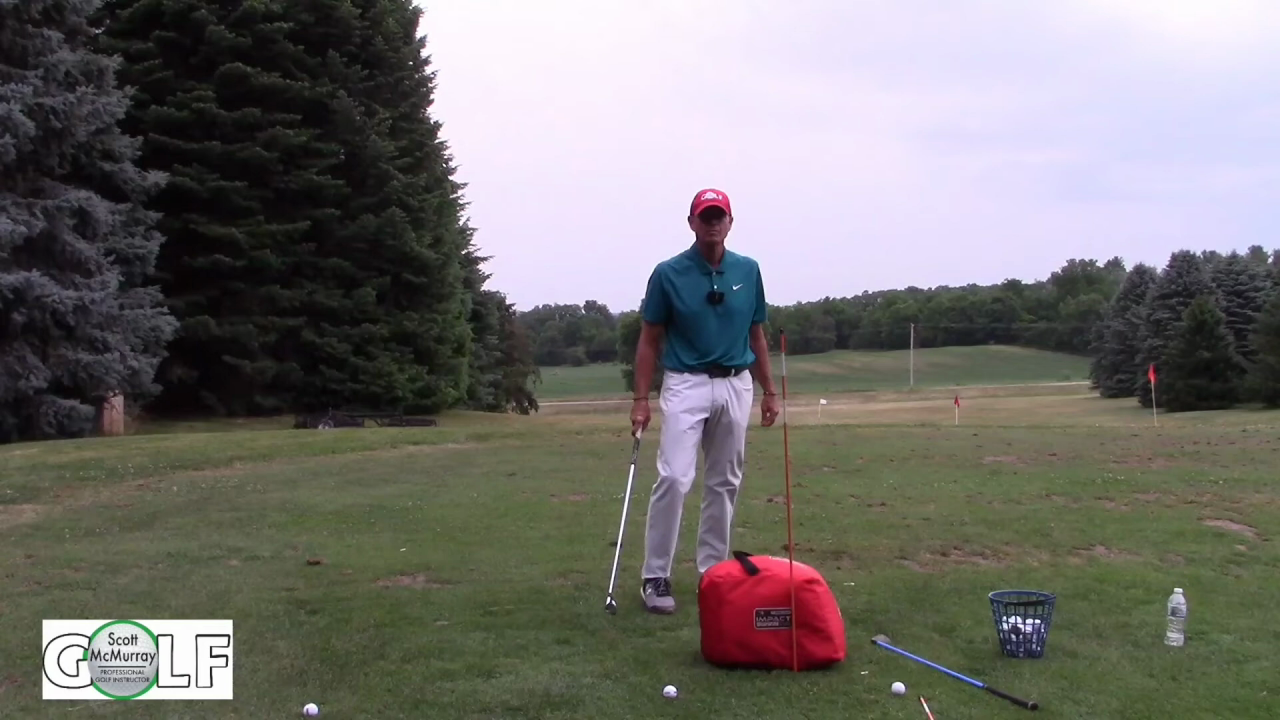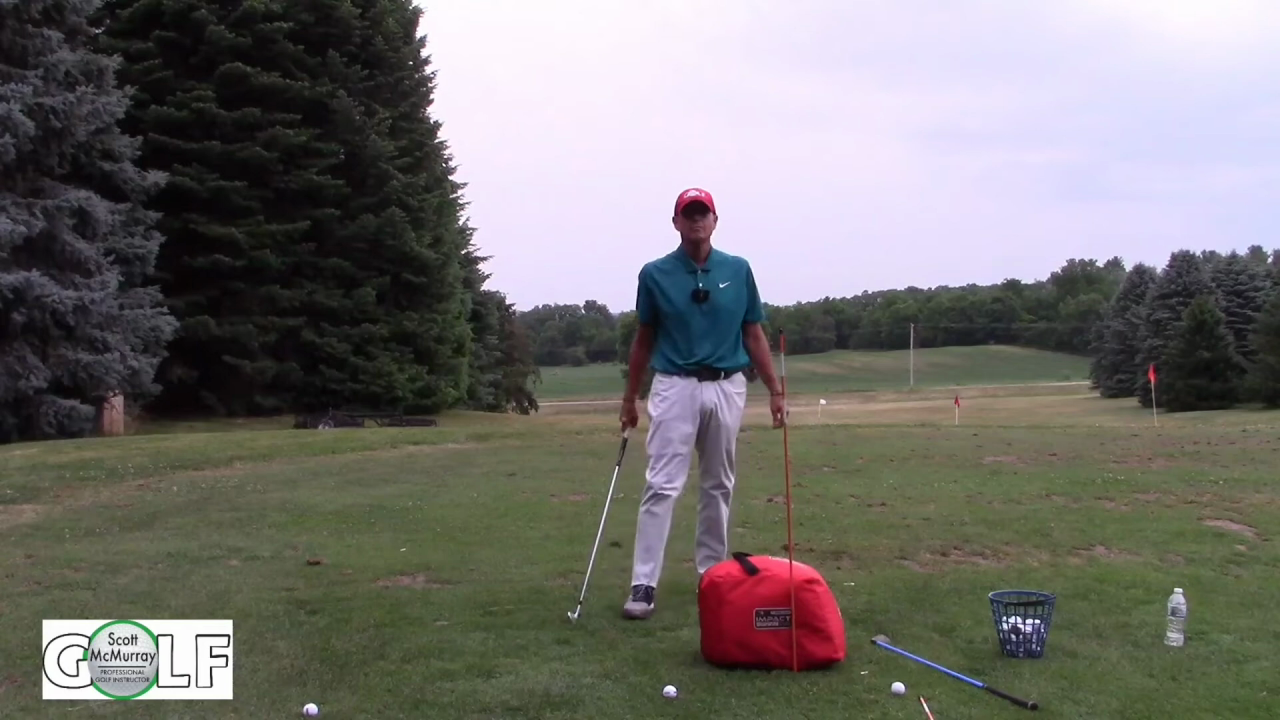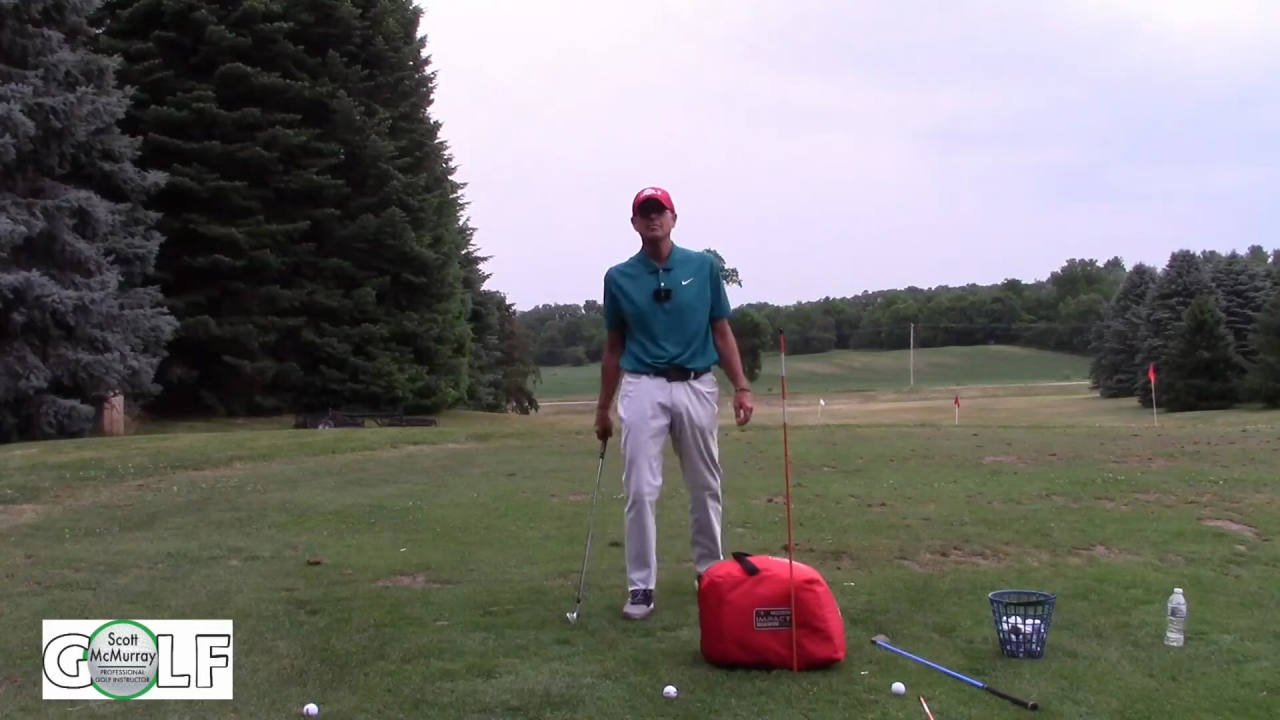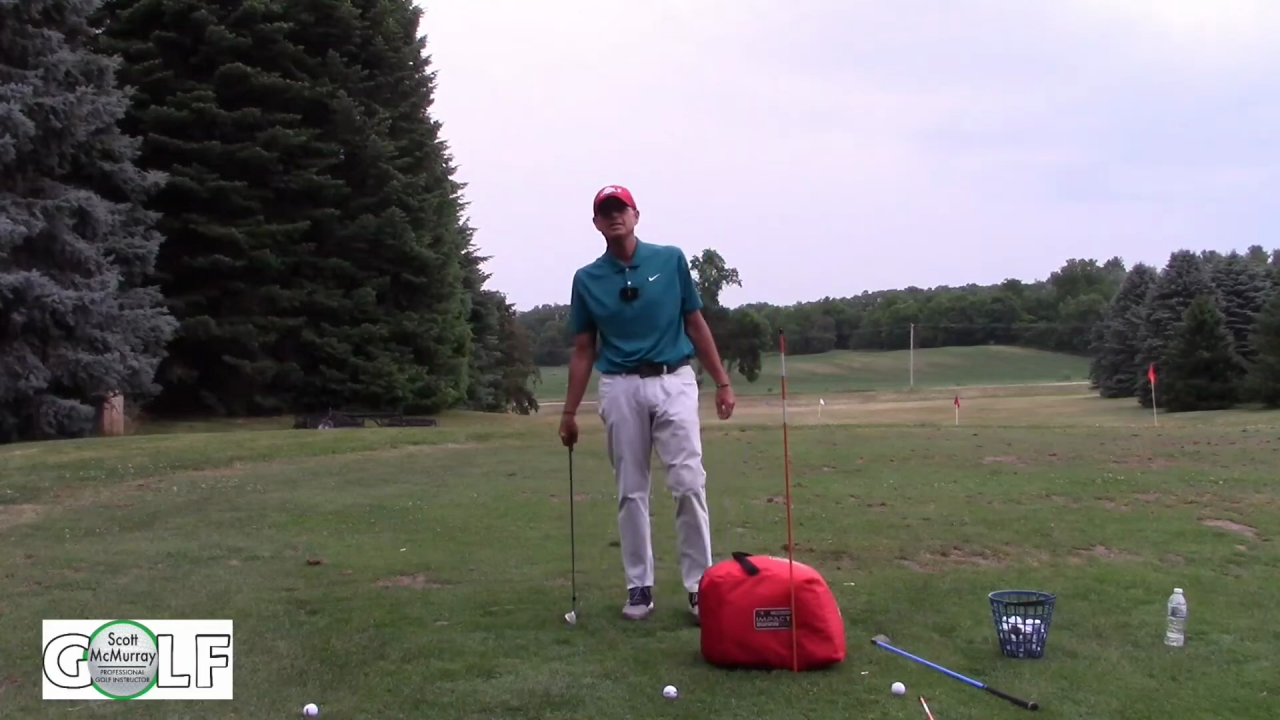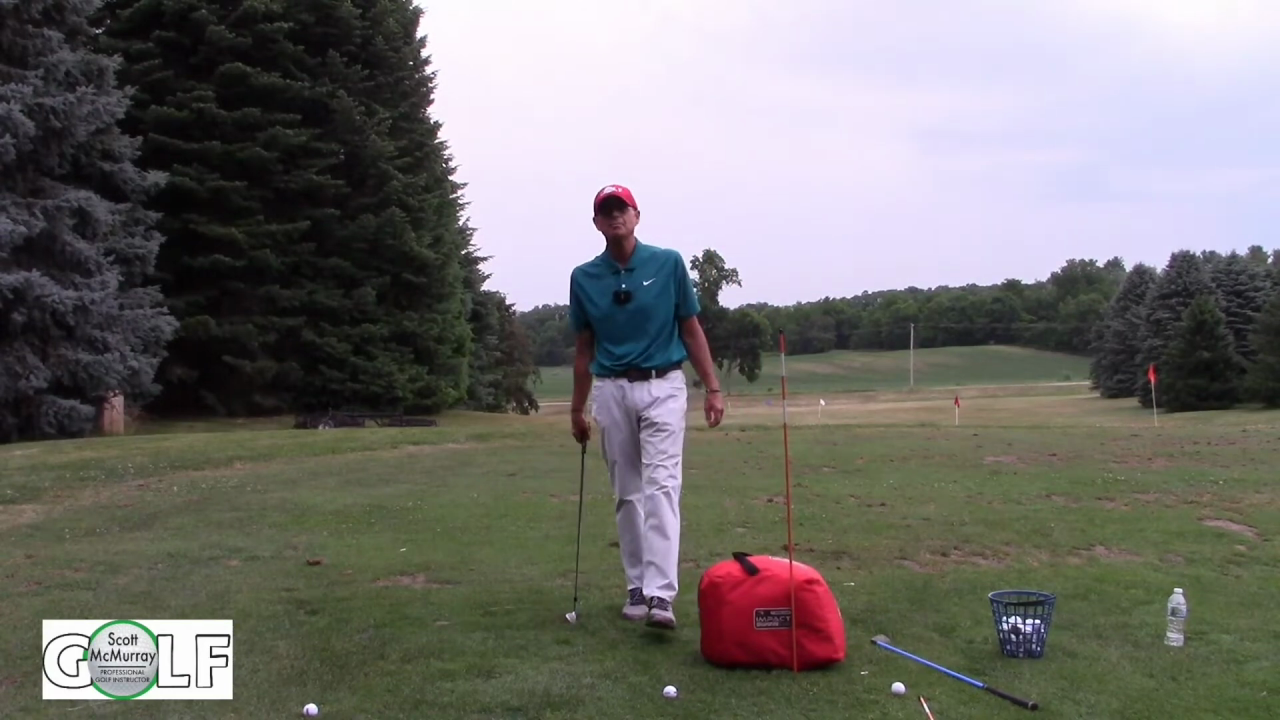
dt=0.4s
person 1, frame 1
left shoulder: (748, 270)
right shoulder: (667, 274)
left elbow: (756, 336)
right elbow: (650, 340)
left wrist: (769, 391)
right wrist: (641, 399)
left hip: (735, 386)
right hip: (685, 384)
left knee: (724, 484)
right knee: (674, 478)
left ankle: (713, 572)
right ankle: (656, 577)
person 1, frame 2
left shoulder: (738, 269)
right shoulder: (655, 274)
left elbow: (754, 335)
right elbow: (643, 340)
left wrist: (774, 390)
right wrist: (629, 398)
left hip: (725, 388)
right hip: (674, 388)
left knee: (718, 487)
right knee: (661, 486)
left ankle: (712, 573)
right ankle: (643, 585)
person 1, frame 3
left shoulder: (703, 266)
right shoulder: (618, 277)
left elbow: (721, 331)
right elbow: (614, 346)
left wrist: (742, 387)
right wrist: (604, 407)
left hip: (697, 387)
right hip: (642, 390)
left knee: (705, 487)
right knee: (641, 493)
left ankle: (709, 569)
right ankle: (641, 587)
person 1, frame 4
left shoulder: (671, 260)
right shoulder: (587, 279)
left elbow: (696, 325)
right elbow: (583, 349)
left wrist: (722, 381)
right wrist: (569, 411)
left hip: (674, 381)
right hip: (620, 388)
left knee: (688, 482)
right knee: (632, 491)
left ankle: (699, 586)
right ankle: (640, 587)
person 1, frame 5
left shoulder: (669, 263)
right shoulder: (584, 277)
left elbow: (691, 330)
right elbow: (584, 347)
left wrist: (712, 388)
right wrist: (577, 409)
left hip: (663, 386)
right hip: (610, 391)
left knee: (661, 486)
right knee: (627, 494)
left ankle: (660, 595)
right ankle: (638, 586)
